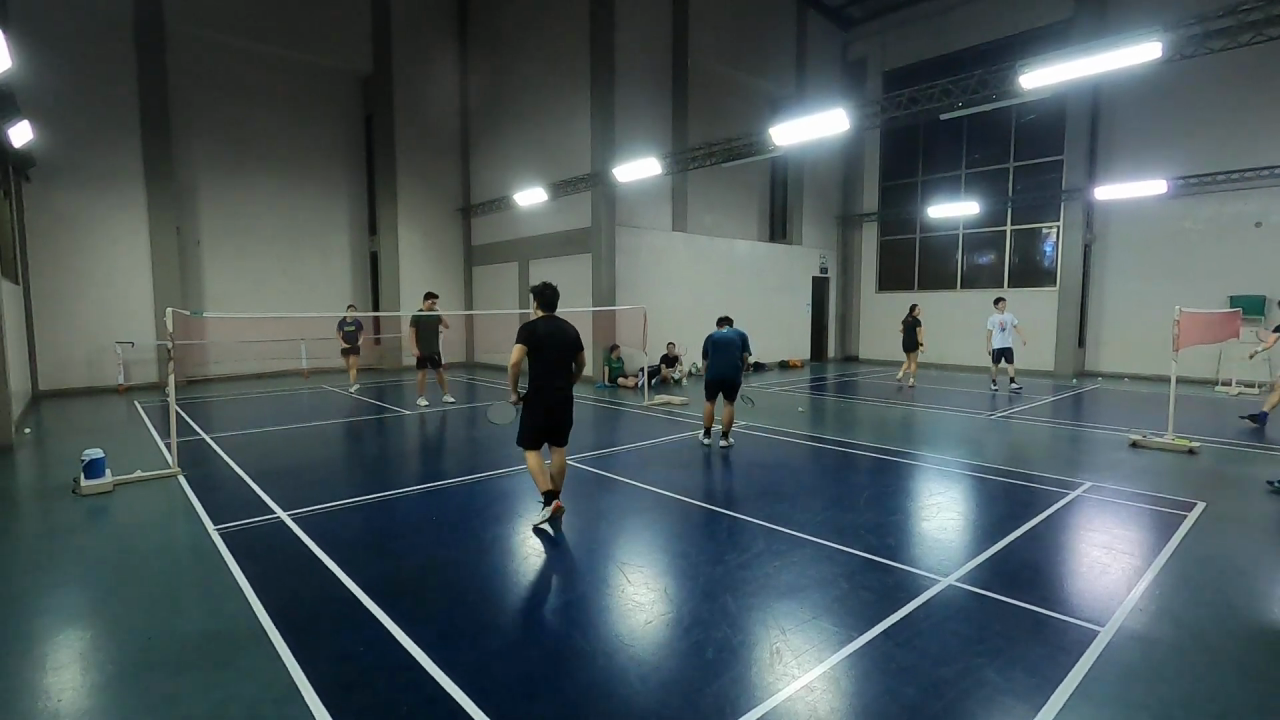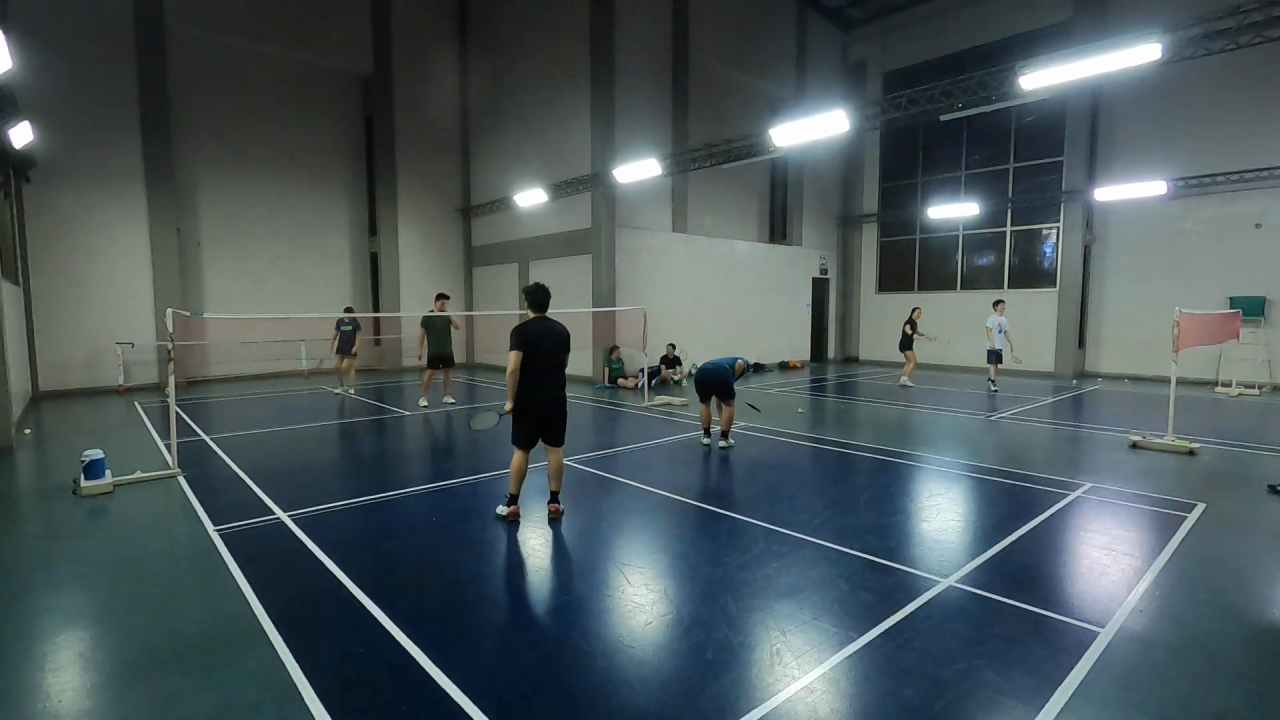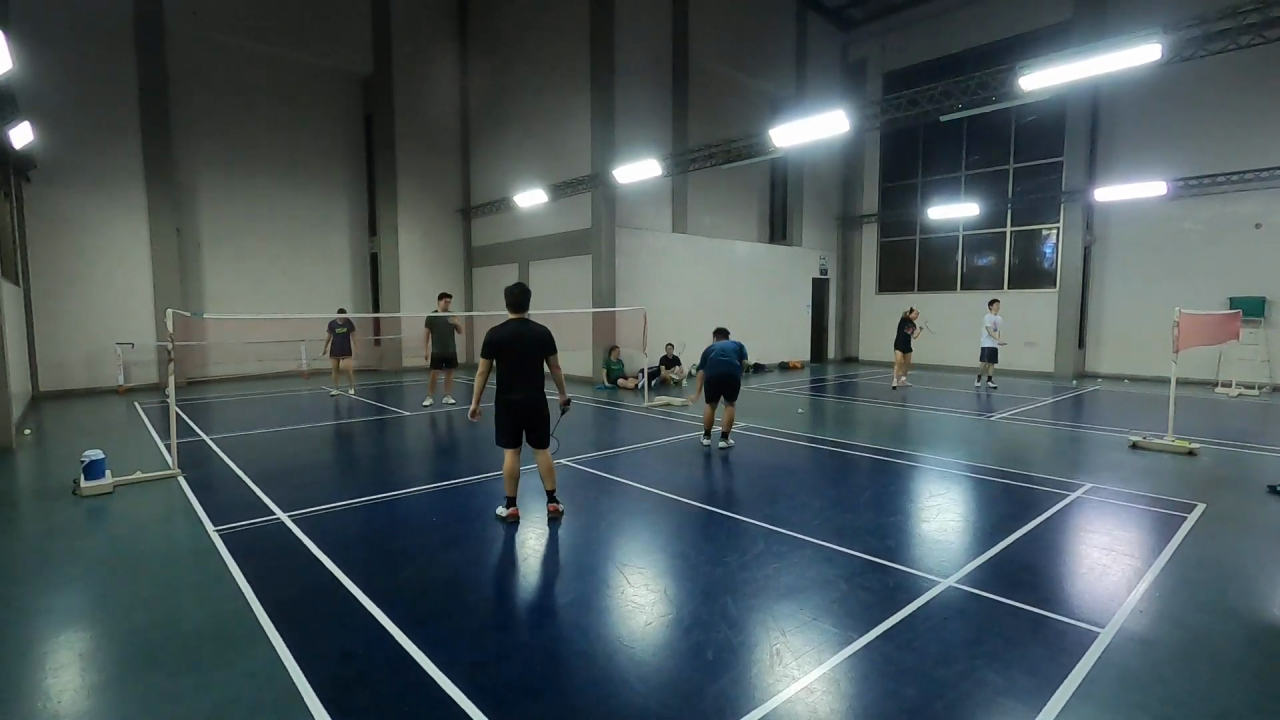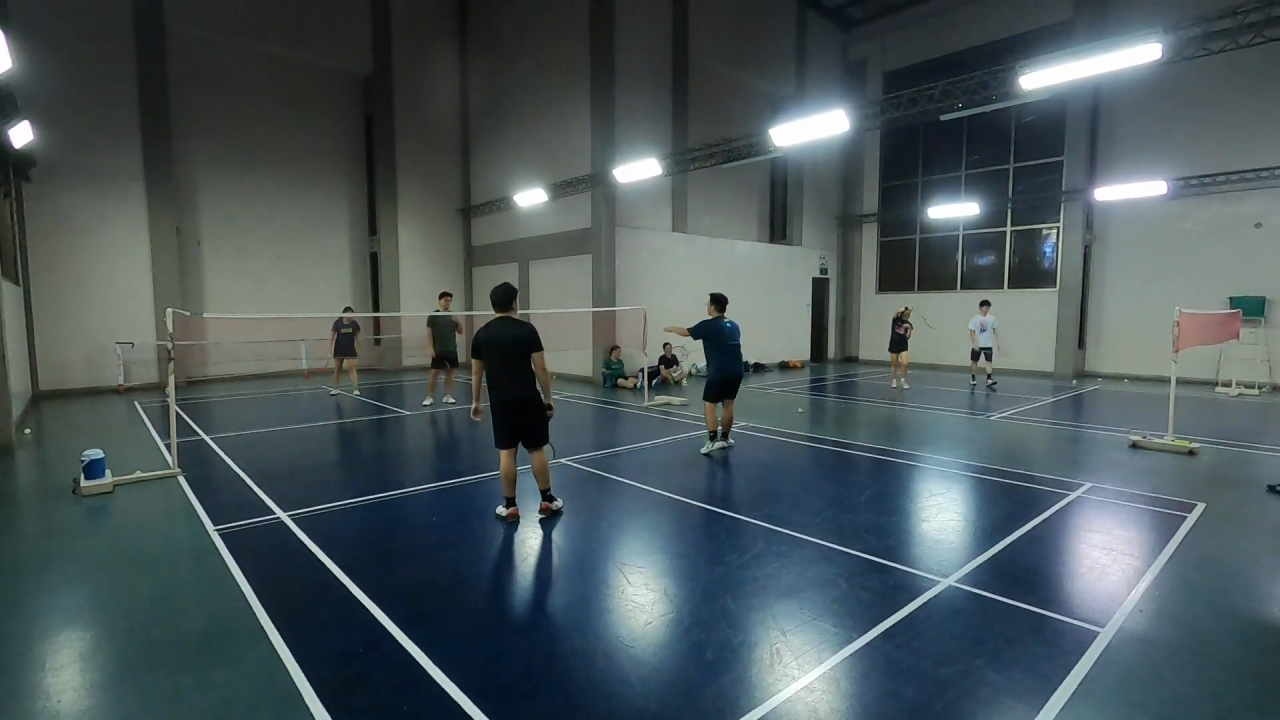
dt=0.4s
person 1, frame 1
left shoulder: (530, 328)
right shoulder: (570, 329)
left elbow: (515, 362)
right elbow: (581, 364)
left wrist: (514, 391)
left hip: (538, 399)
right hip: (564, 399)
left knee: (531, 451)
right knee: (558, 449)
left ankle: (550, 501)
right ankle: (556, 499)
person 1, frame 2
left shoulder: (521, 331)
right shoulder: (562, 330)
left elbow: (513, 368)
left wrist: (511, 399)
left hip: (529, 401)
right hip: (557, 399)
left knee: (521, 451)
right knee: (554, 450)
left ankle: (512, 504)
right ankle: (554, 503)
person 1, frame 3
left shoulder: (495, 334)
right shoulder: (542, 332)
left elbow: (483, 372)
right elbow: (555, 368)
left wrist: (475, 403)
right wrist: (563, 395)
left hip: (507, 403)
right hip: (535, 401)
left knee: (511, 453)
right knee: (542, 451)
left ankle: (510, 507)
right ankle: (553, 502)
person 1, frame 4
left shoulder: (482, 334)
right shoulder: (526, 329)
left elbow: (476, 373)
right elbow: (540, 368)
left wrist: (476, 402)
right wrist: (548, 399)
left hip: (500, 401)
right hip: (527, 399)
left knee: (507, 453)
right knee: (537, 449)
left ankle: (510, 506)
right ankle: (546, 500)
